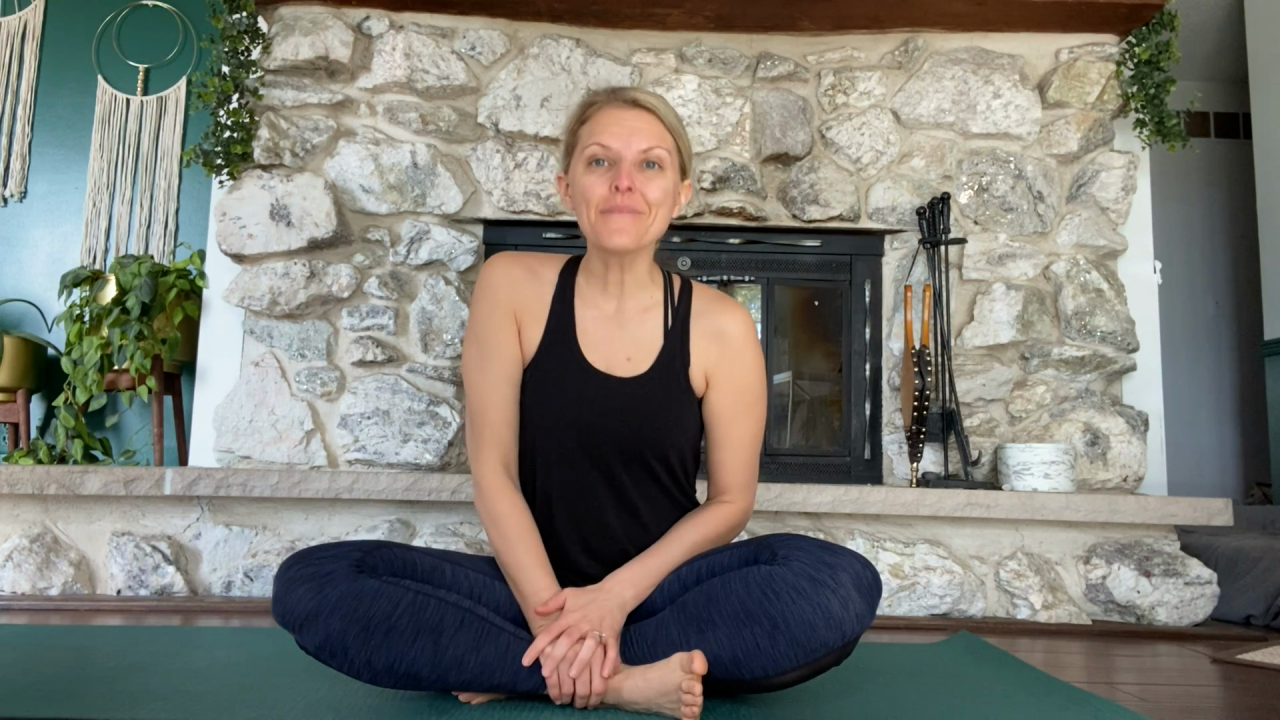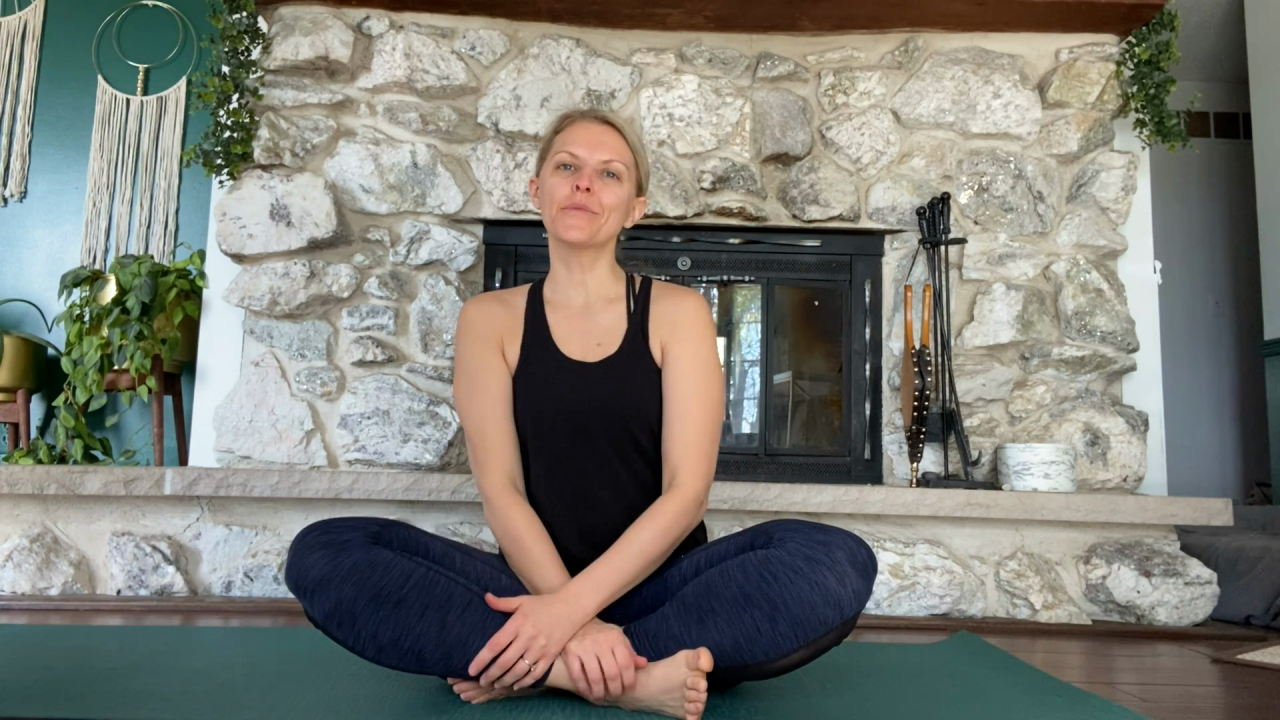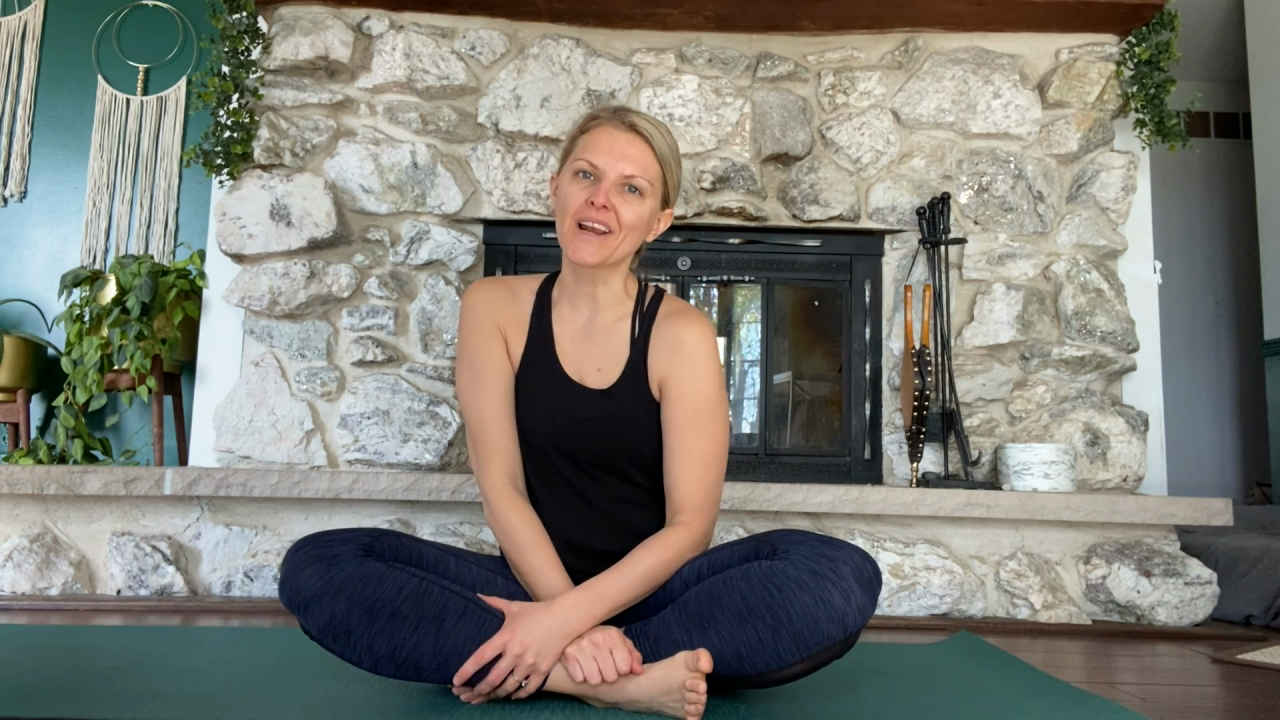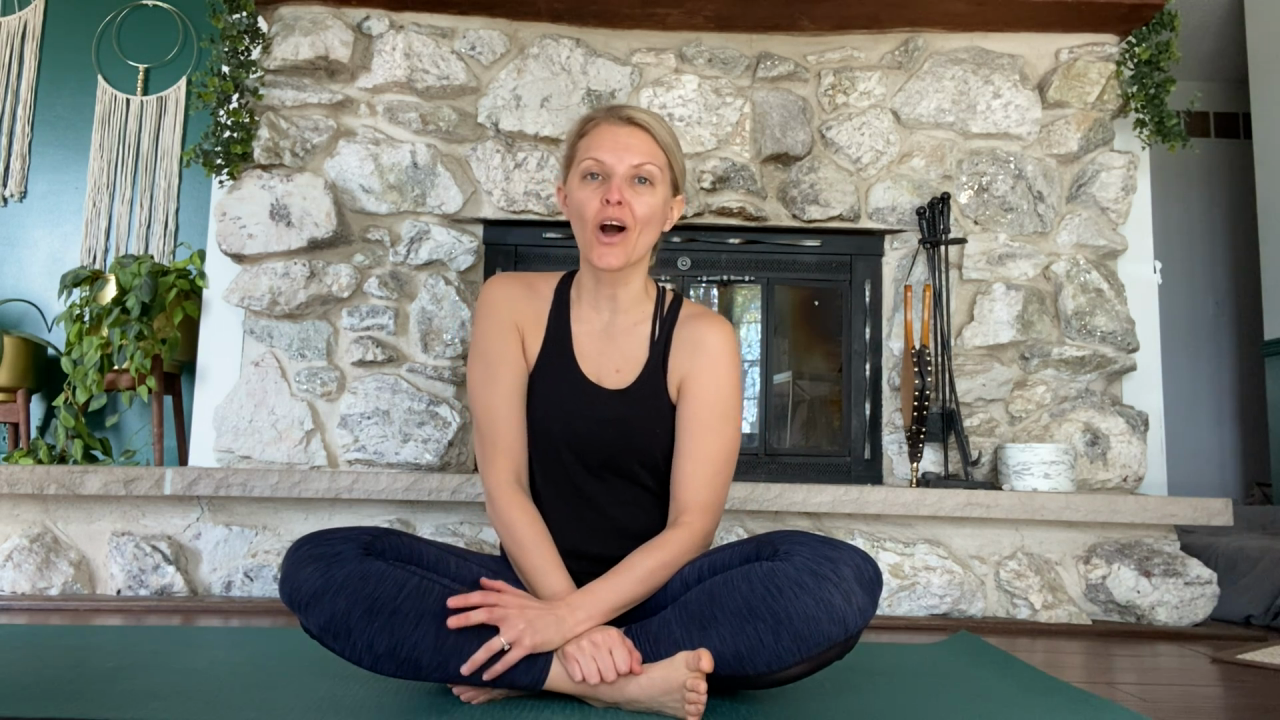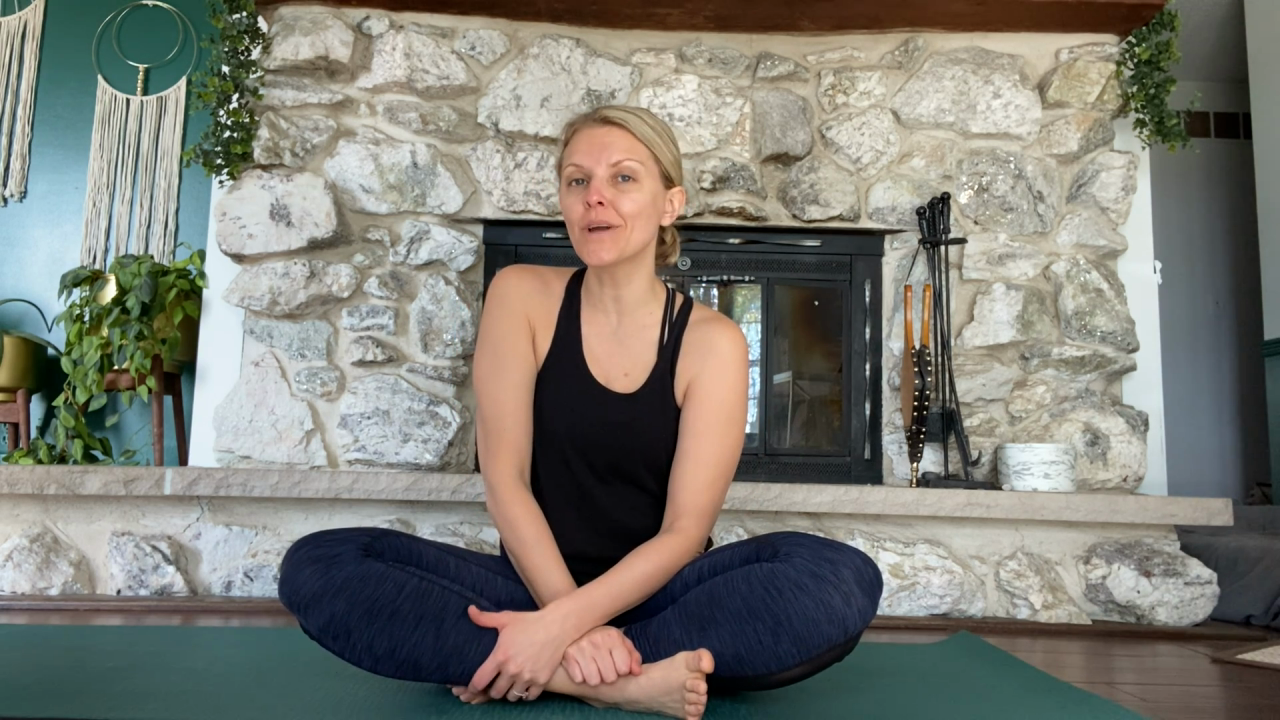
dt=1s
person 1, frame 1
left shoulder: (720, 326)
right shoulder: (512, 284)
left elbow: (730, 502)
right elbow: (494, 473)
left wrist: (621, 593)
right wrist: (548, 615)
left hip: (664, 594)
right hip: (537, 588)
left knee: (844, 587)
right knee: (310, 586)
left ankle: (529, 669)
person 1, frame 2
left shoulder: (677, 311)
right shoulder: (490, 317)
left elbow: (687, 491)
right elbow: (500, 491)
left wrist: (570, 607)
right wrist: (571, 614)
left hip: (663, 590)
right hip: (540, 587)
left knee: (837, 563)
right knee: (323, 554)
left ankle: (543, 669)
person 1, frame 3
left shoulder: (681, 333)
right shoulder: (494, 306)
left elbow: (690, 526)
right elbow: (502, 489)
left wrist: (566, 620)
right wrist: (568, 618)
left hip: (654, 594)
right hip: (536, 588)
left knee: (841, 578)
right knee: (315, 566)
person 1, frame 4
left shoulder: (702, 336)
right shoulder: (512, 301)
left elbow: (693, 525)
right elbow: (504, 485)
left wrist: (571, 618)
right wrist: (566, 612)
left hip: (655, 596)
right hip: (537, 588)
left knee: (843, 577)
right knee: (317, 564)
person 1, frame 5
left shoulder: (711, 341)
right shoulder: (521, 296)
left elbow: (685, 531)
right elbow: (505, 480)
left wrist: (562, 626)
right wrist: (568, 619)
left hip: (656, 596)
right hip: (537, 589)
left knee: (843, 579)
right knee: (316, 566)
